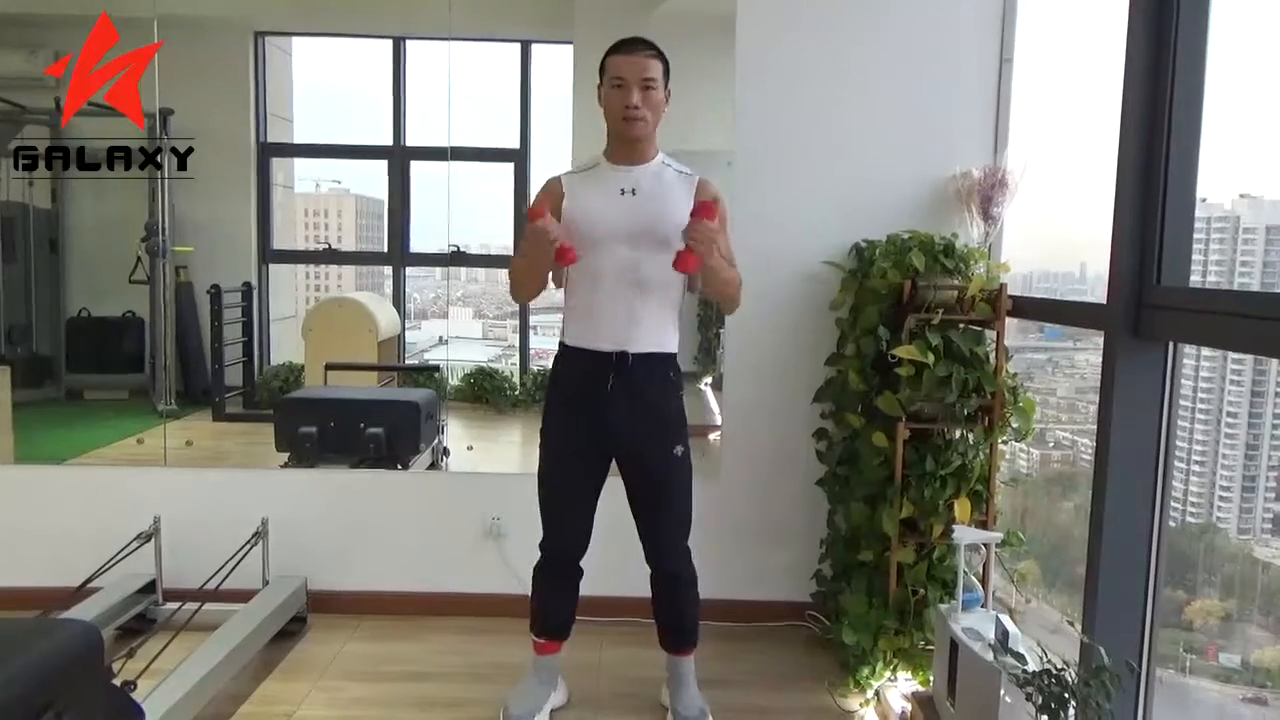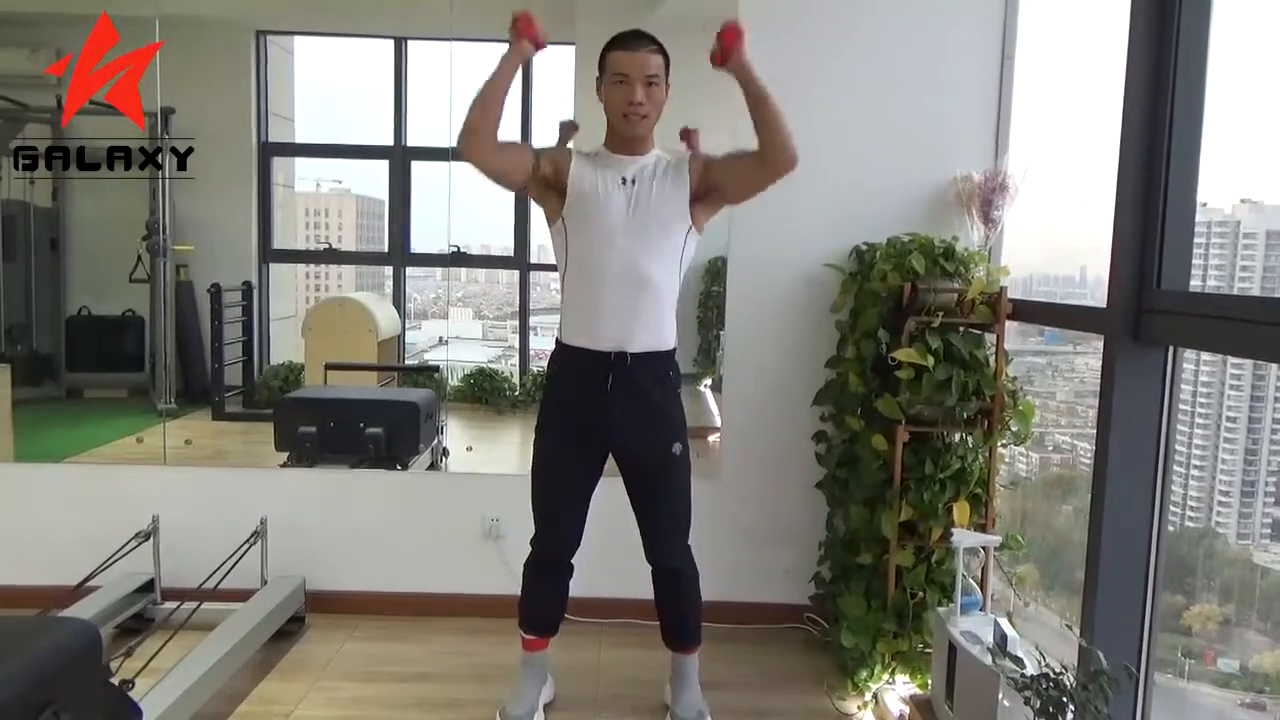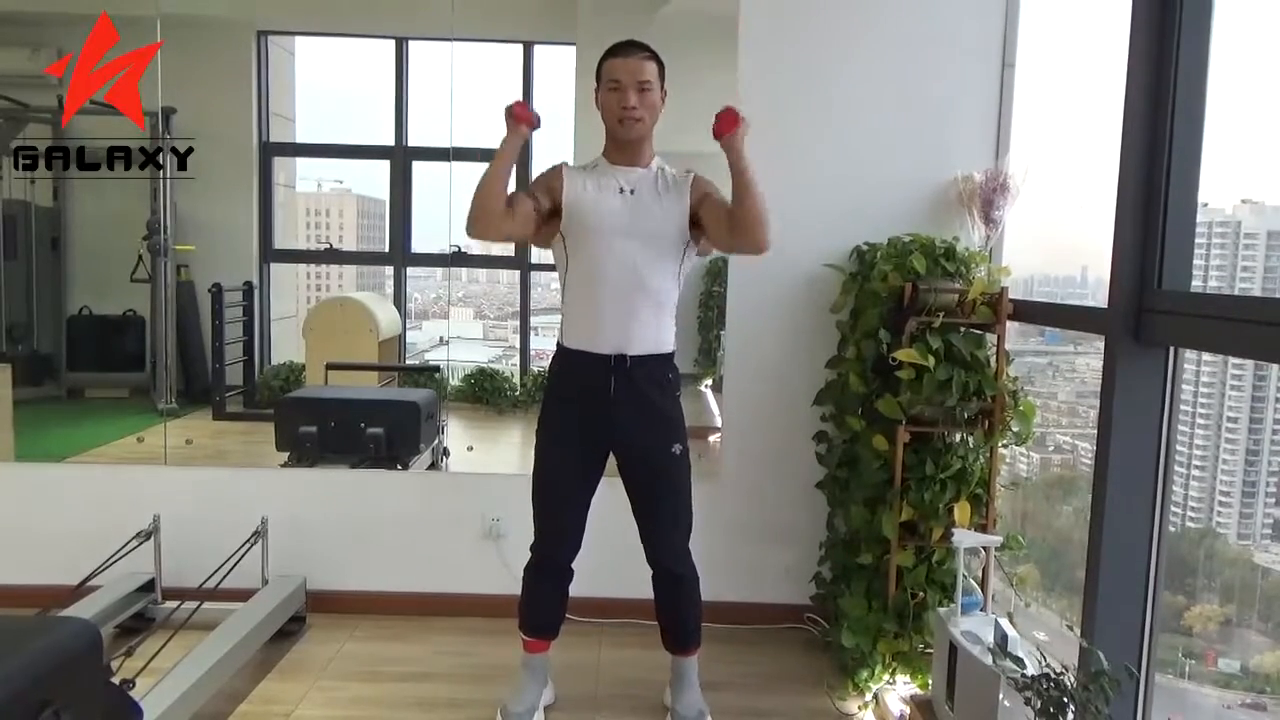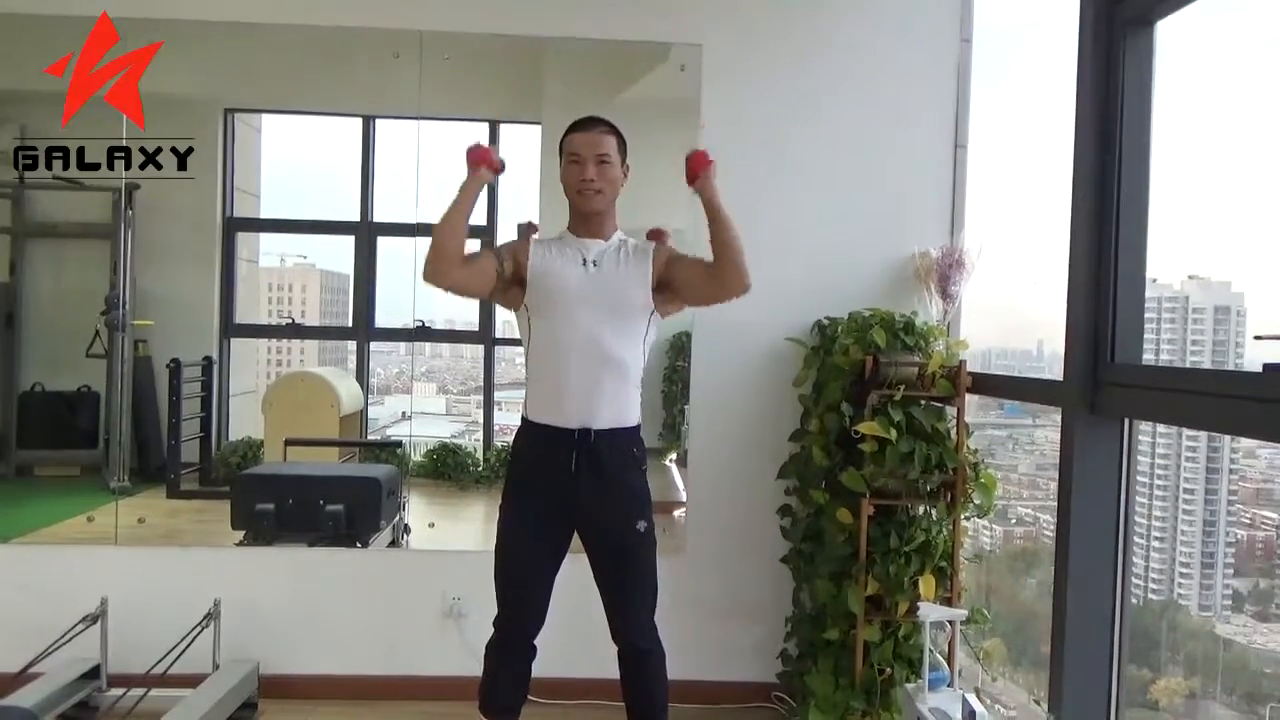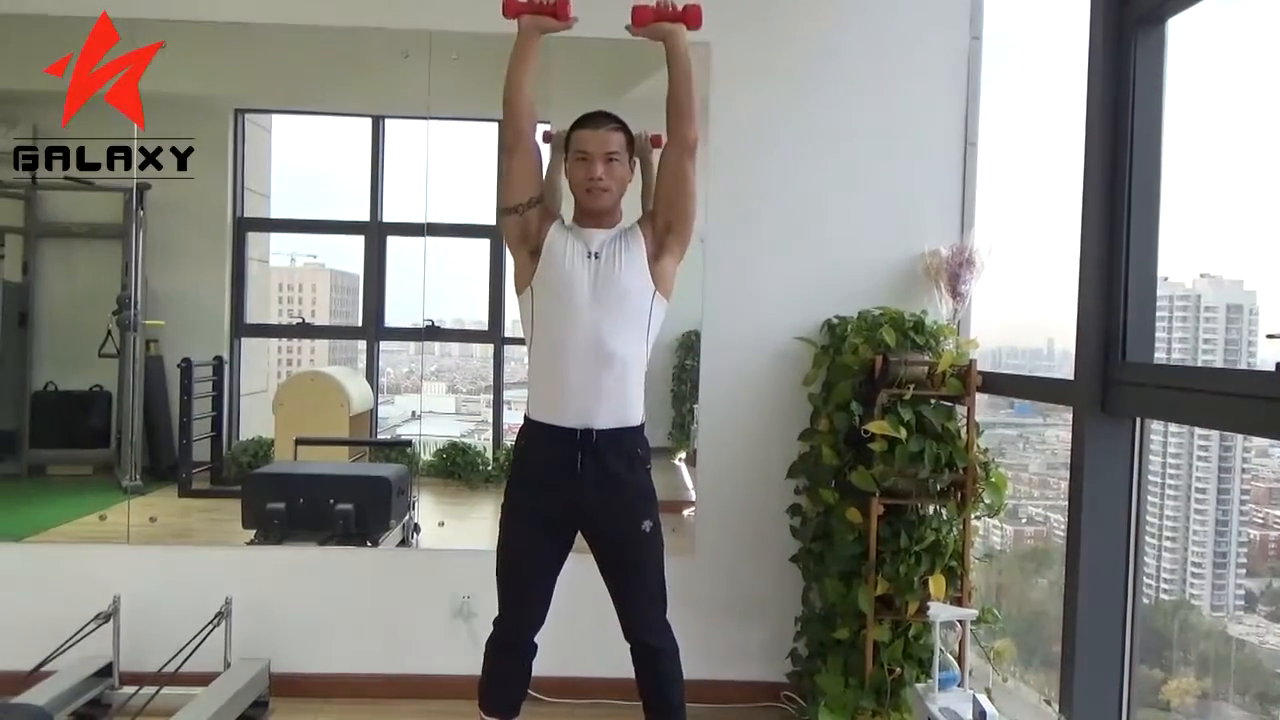
dt=1s
person 1, frame 1
left shoulder: (696, 193)
right shoulder: (562, 192)
left elbow: (730, 299)
right elbow: (521, 291)
left wrist: (709, 257)
right wrist: (538, 251)
left hip: (653, 383)
right hip: (577, 379)
left knee: (669, 548)
right knee: (561, 543)
person 1, frame 2
left shoulder: (693, 178)
right shoulder: (563, 173)
left elbow: (780, 160)
right elbow: (476, 146)
left wrist: (741, 69)
right wrist: (516, 56)
left hip: (652, 379)
right hip: (575, 376)
left knee: (670, 547)
right knee: (552, 540)
person 1, frame 3
left shoulder: (689, 190)
right shoulder: (563, 184)
left elbow: (753, 239)
right elbow: (485, 226)
left wrist: (736, 153)
right wrist: (511, 145)
left hip: (652, 382)
right hip: (575, 379)
left knee: (670, 548)
right knee: (553, 543)
person 1, frame 4
left shoulder: (653, 265)
right shoulder: (527, 259)
left elbow: (734, 281)
right elbow: (443, 272)
left wrist: (709, 196)
right wrist: (473, 184)
left hip: (618, 457)
right hip: (540, 454)
left knee: (636, 629)
right knee: (515, 625)
person 1, frame 5
left shoulder: (656, 246)
right shoulder: (536, 239)
left elbow: (685, 141)
right elbow: (516, 133)
left hip: (621, 457)
right hip: (542, 454)
left knee: (648, 629)
right knee: (514, 626)
